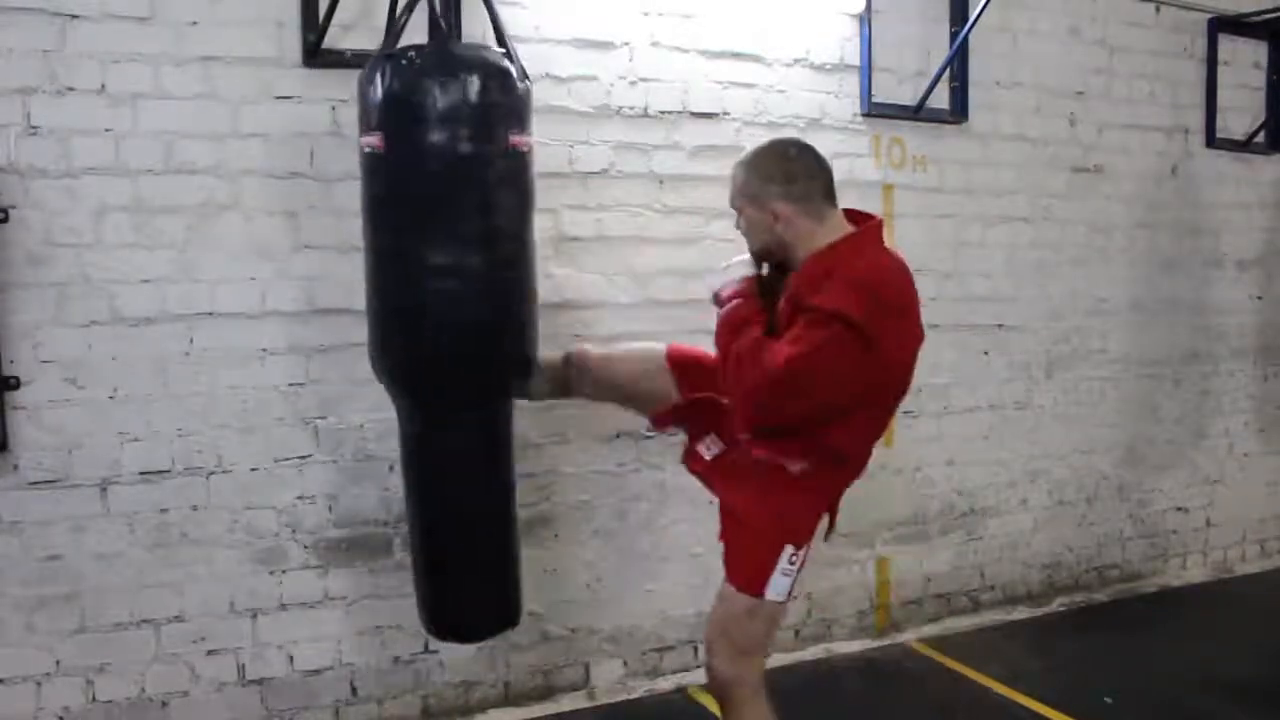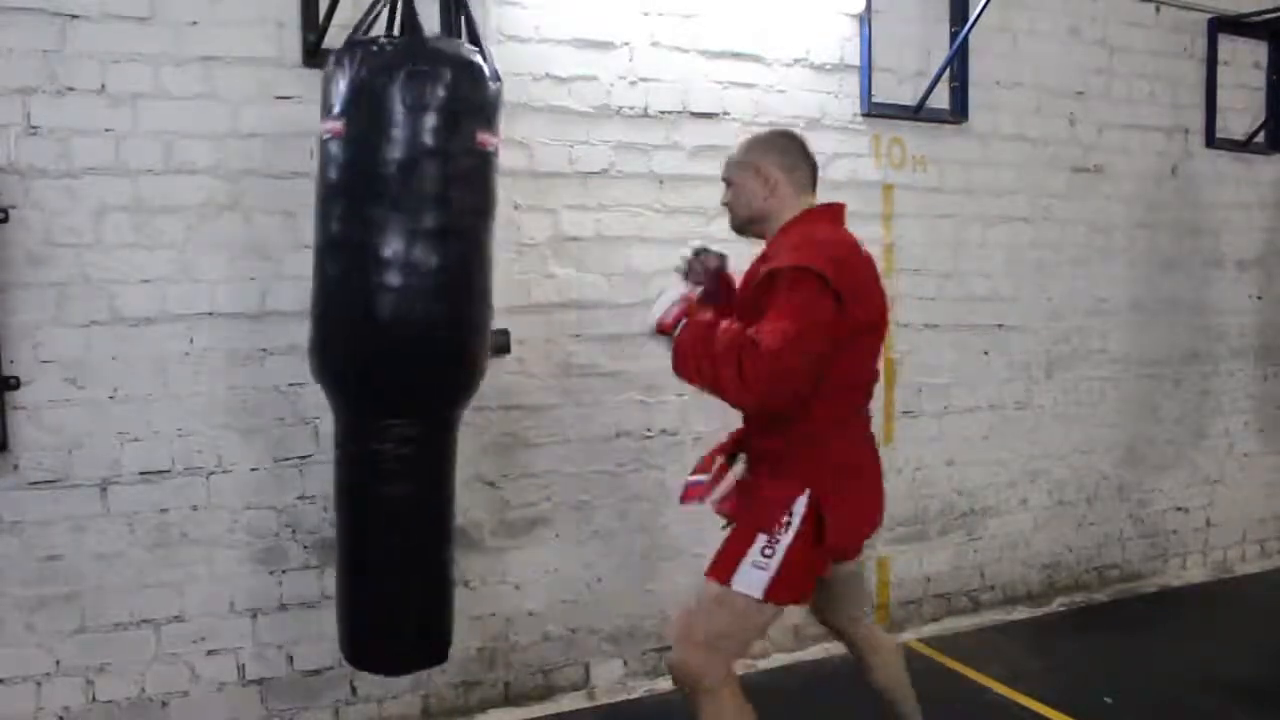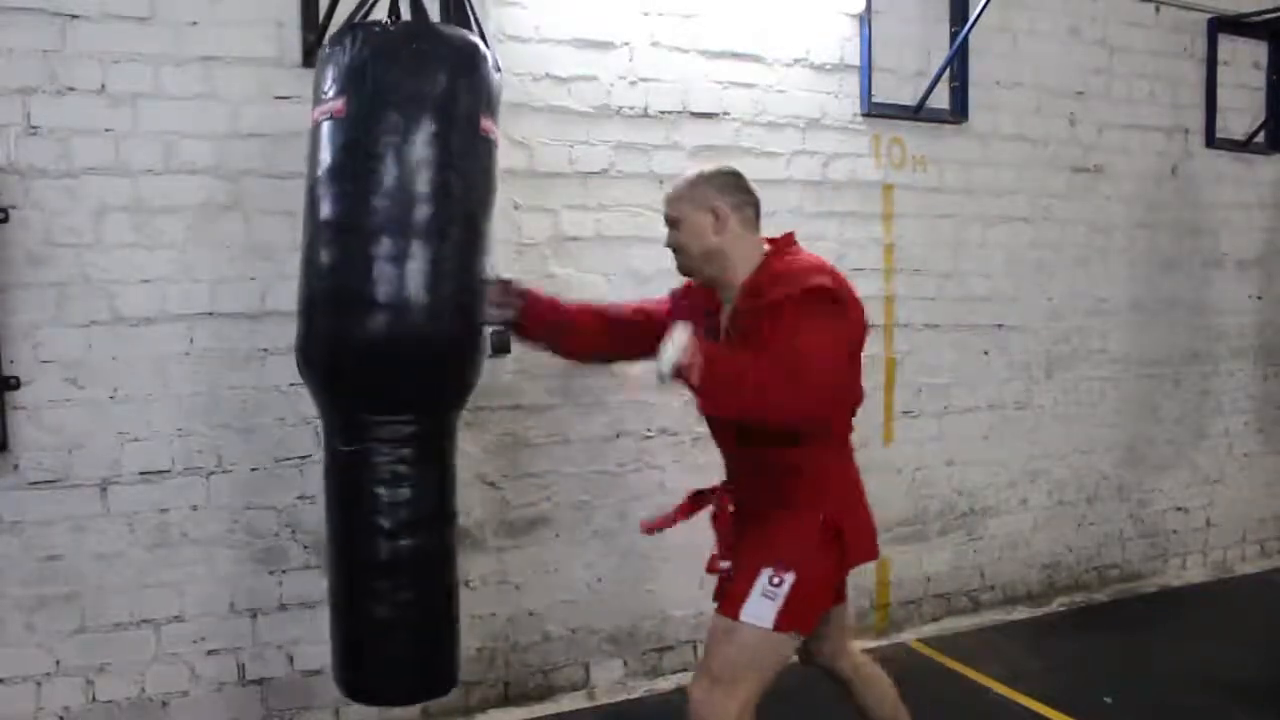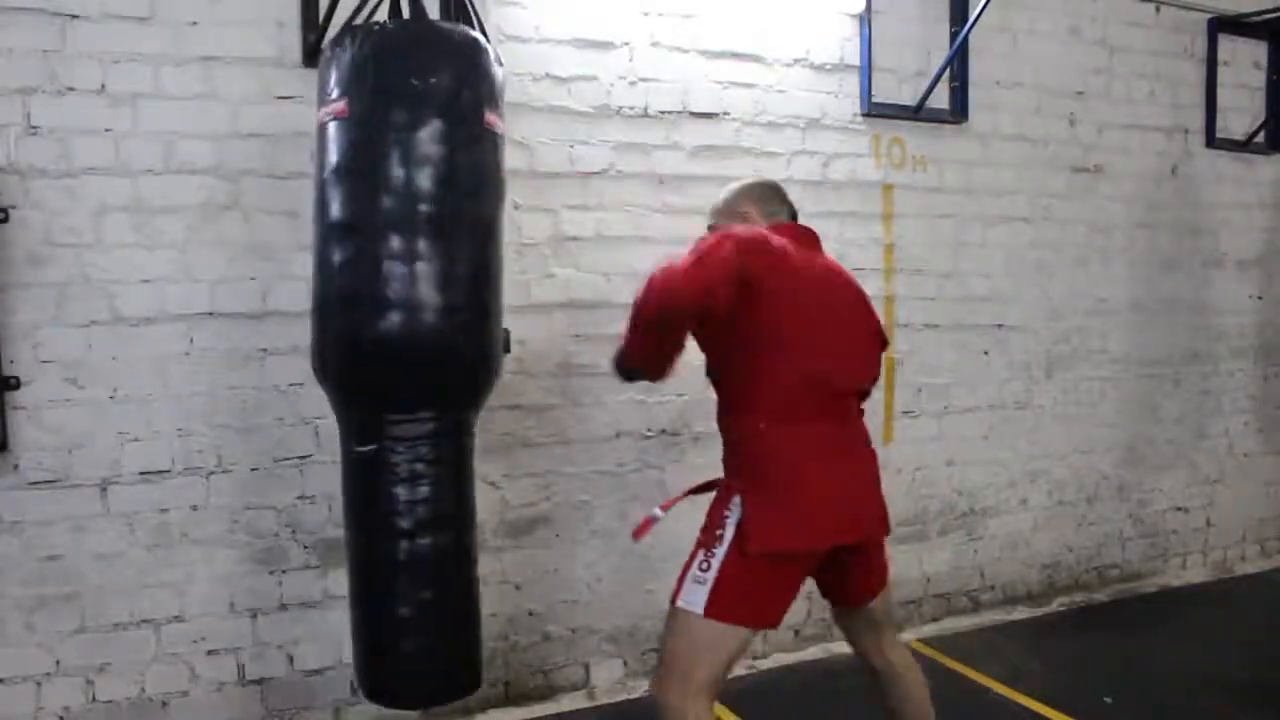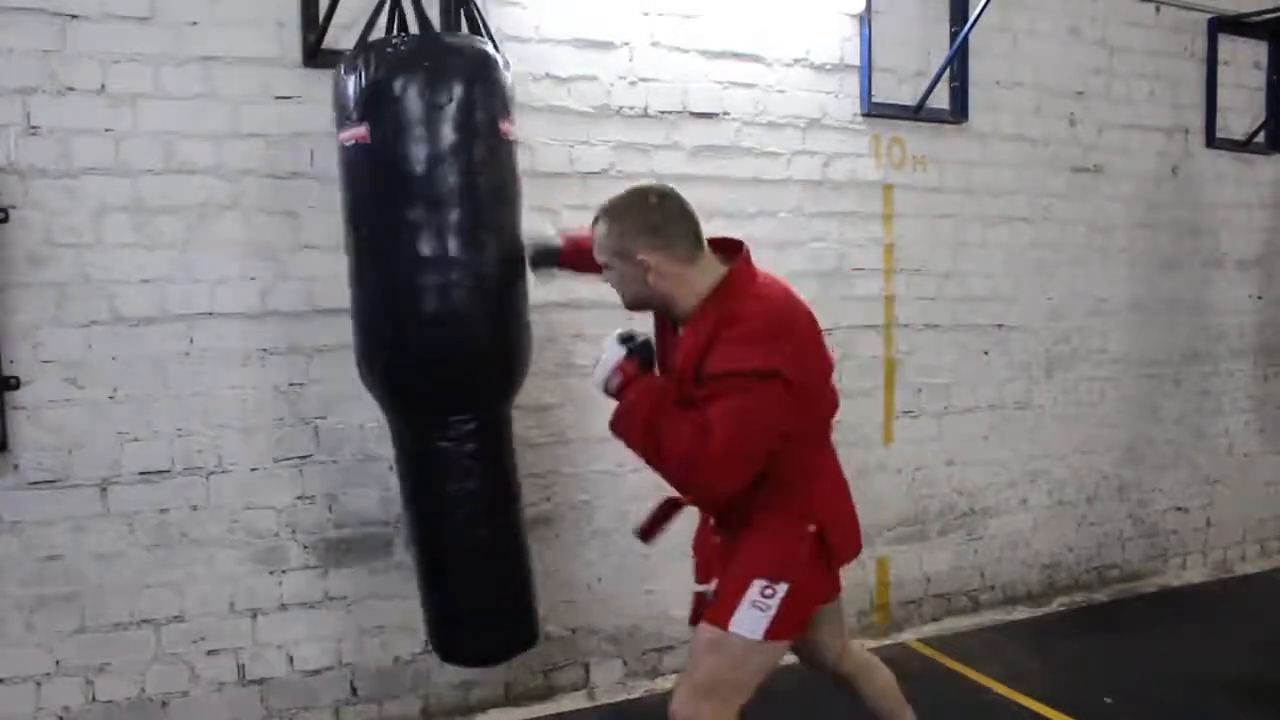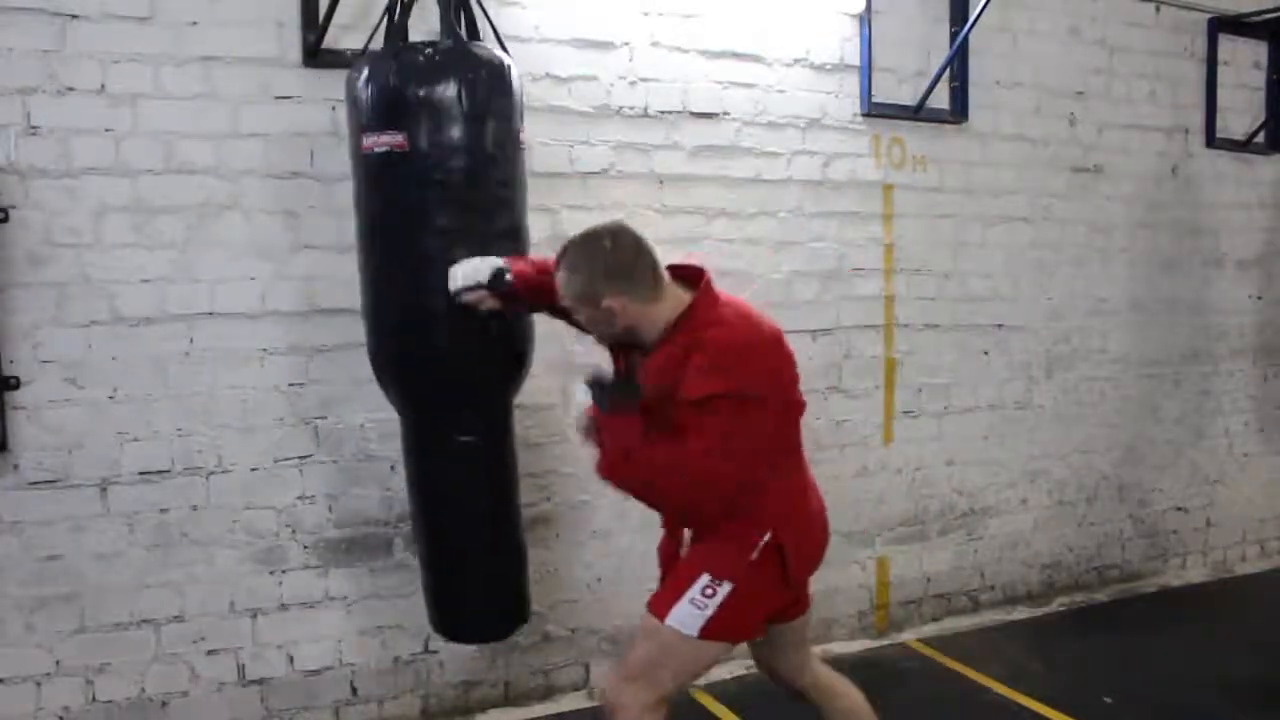
dt=0.4s
person 1, frame 1
left shoulder: (862, 297)
right shoulder: (808, 253)
left elbow: (758, 393)
left wrist: (738, 308)
left hip: (787, 474)
right hip: (746, 423)
left knee: (731, 668)
right knee: (589, 367)
person 1, frame 2
left shoulder: (803, 263)
right shoulder: (807, 250)
left elbow: (761, 378)
right elbow: (770, 335)
left wrist: (686, 323)
right wrist: (717, 295)
left hip: (807, 484)
right hip: (812, 469)
left knee: (695, 658)
right knee: (850, 621)
person 1, frame 3
left shoulder: (808, 291)
right shoulder: (709, 299)
left elbow: (809, 401)
right elbow: (623, 330)
left wrist: (701, 362)
right wrist: (526, 309)
left hip: (809, 514)
right hip: (776, 505)
right knee: (831, 648)
person 1, frame 4
left shoulder: (740, 252)
right shoulder: (848, 293)
left elbow: (670, 302)
left wrist: (640, 356)
left hip: (775, 500)
right hip: (851, 491)
right knee: (876, 641)
person 1, frame 5
left shoulder: (757, 338)
right shoulder: (705, 265)
left elbow: (710, 472)
right elbow: (645, 237)
left wrist: (630, 385)
right wrist: (571, 249)
left hip: (787, 526)
right hip: (756, 515)
right knee: (834, 650)
person 1, frame 6
left shoulder: (731, 357)
right shoulder: (668, 294)
left elbow: (696, 491)
right elbow: (560, 280)
left wrist: (616, 423)
right wrist: (509, 278)
left hip: (758, 534)
right hip: (761, 525)
right knee: (796, 667)
